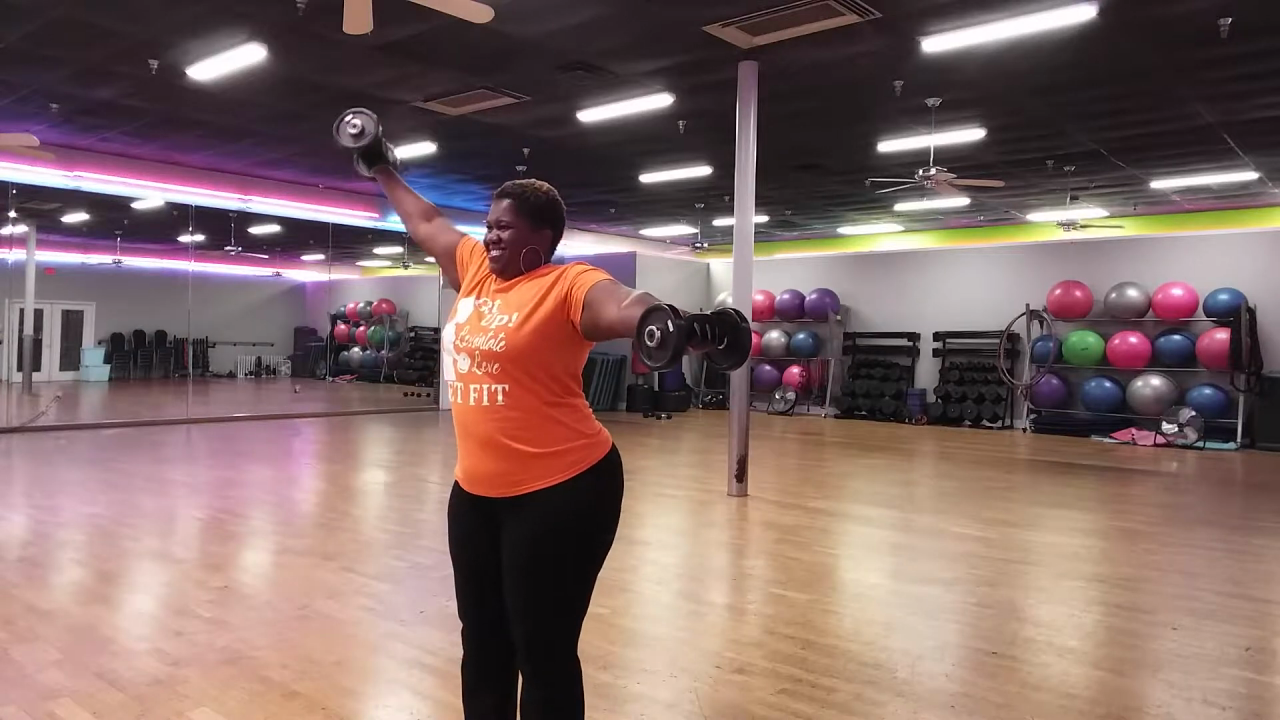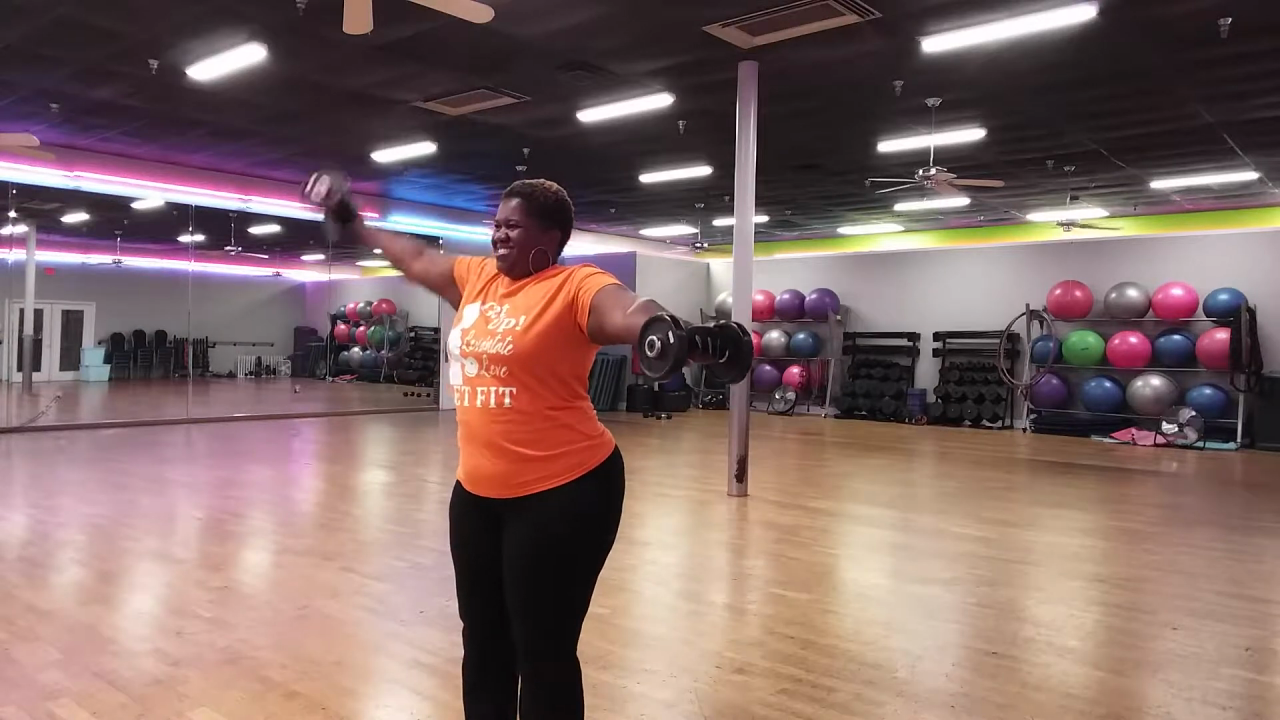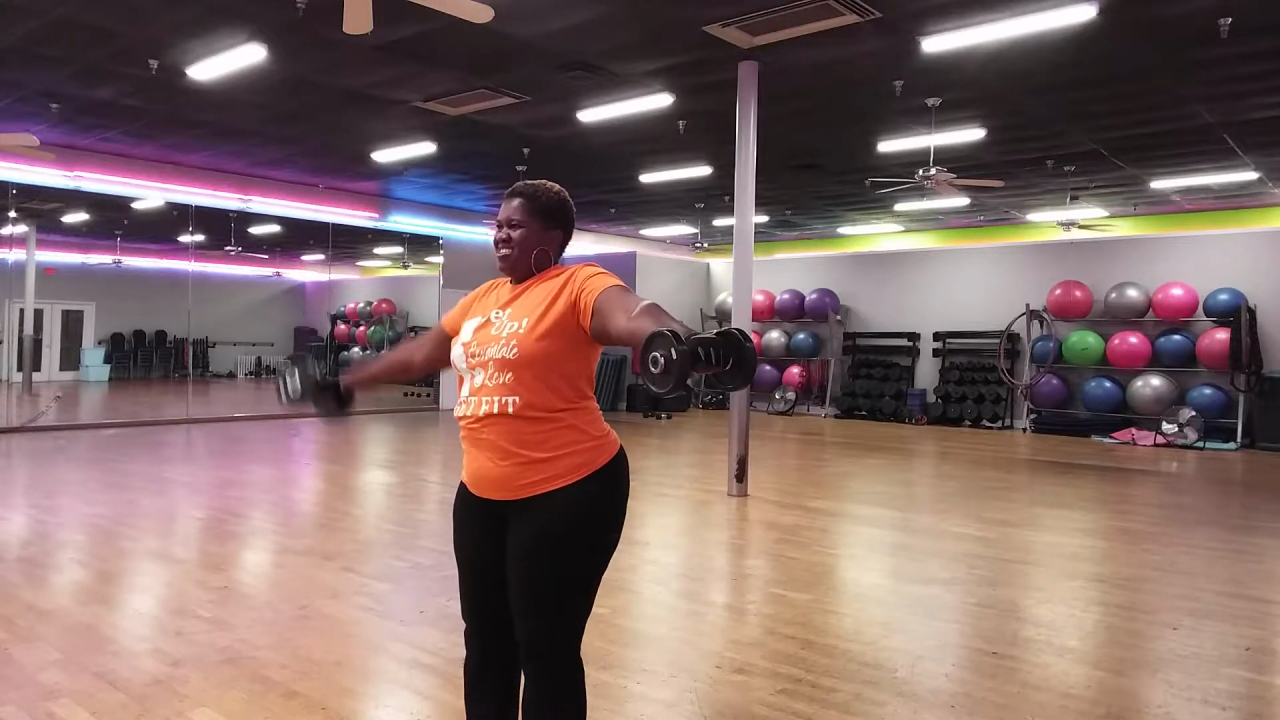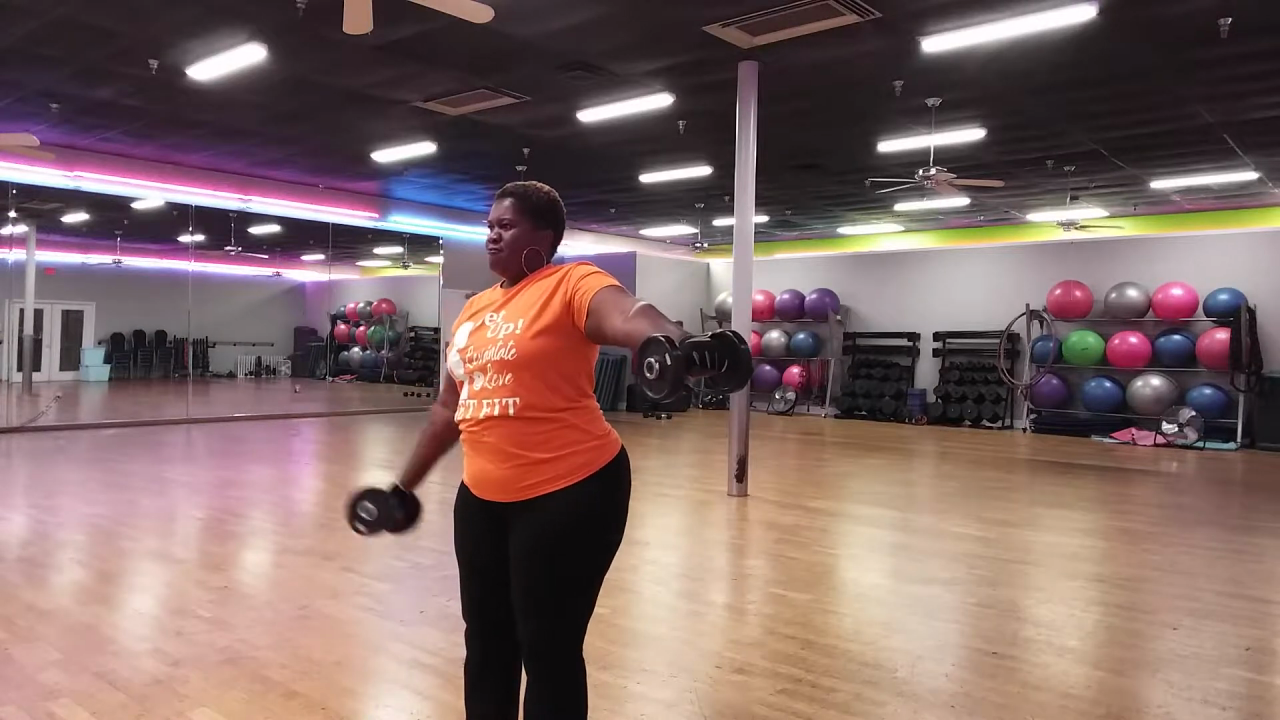
dt=0.3s
person 1, frame 1
left shoulder: (569, 285)
right shoulder: (476, 272)
left elbow: (625, 307)
right elbow: (426, 222)
right wrist: (383, 172)
left hip: (561, 491)
right hip: (477, 492)
left knee: (544, 651)
right knee: (482, 643)
person 1, frame 2
left shoulder: (578, 287)
right shoulder: (477, 279)
left elbow: (630, 314)
right elbow: (417, 255)
right wrist: (355, 223)
left hip: (561, 492)
right hip: (478, 493)
left knee: (542, 649)
right knee: (482, 642)
person 1, frame 3
left shoulder: (578, 286)
right shoulder: (482, 299)
left elbow: (632, 315)
right elbow: (421, 353)
left wrist: (682, 340)
right wrist: (350, 380)
left hip: (566, 493)
right hip: (483, 494)
left knee: (546, 650)
right knee: (485, 643)
person 1, frame 4
left shoulder: (572, 286)
right shoulder: (473, 308)
left elbow: (629, 316)
right elbow: (450, 409)
left wrist: (681, 344)
right wrist: (405, 483)
left hip: (569, 493)
right hip: (484, 496)
left knee: (549, 649)
right knee: (484, 642)
